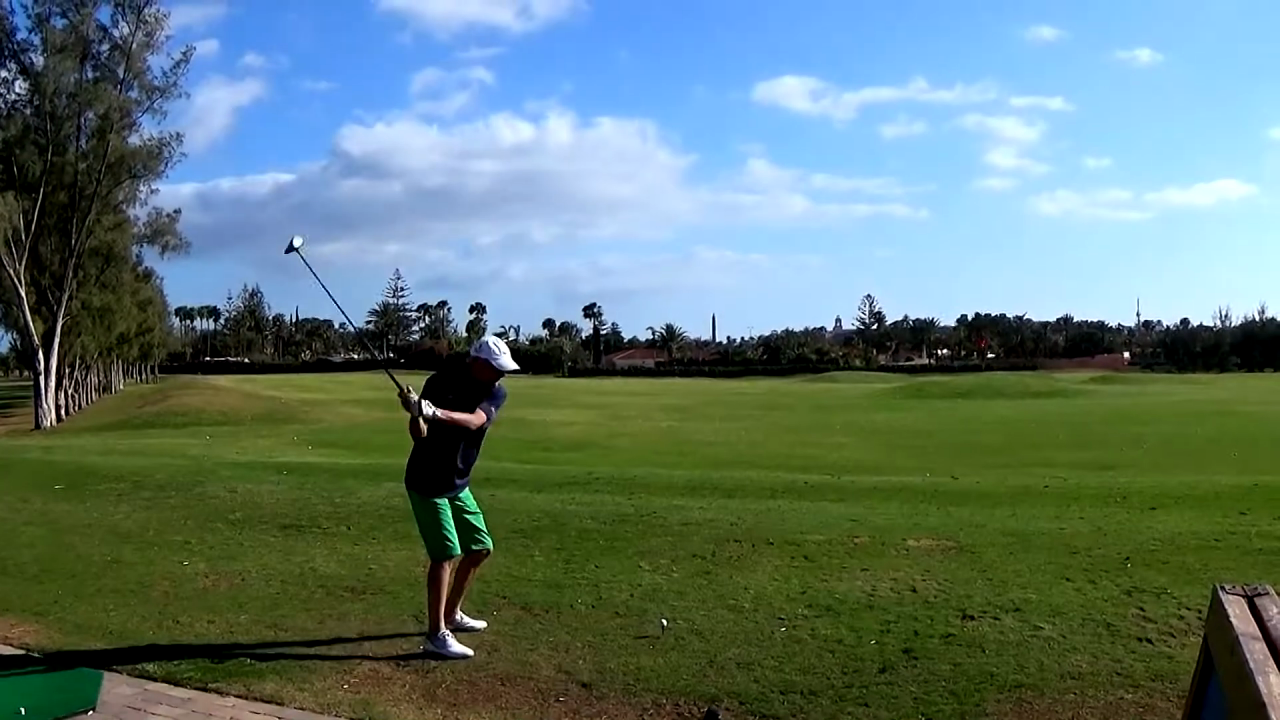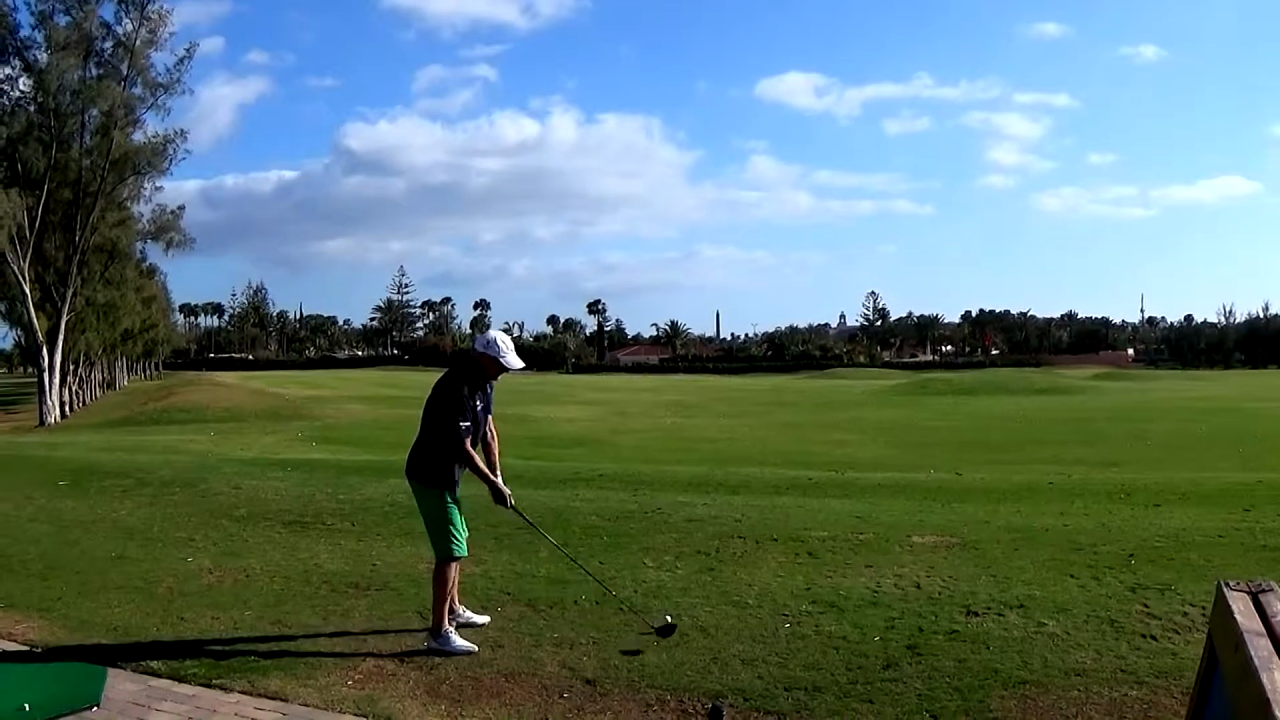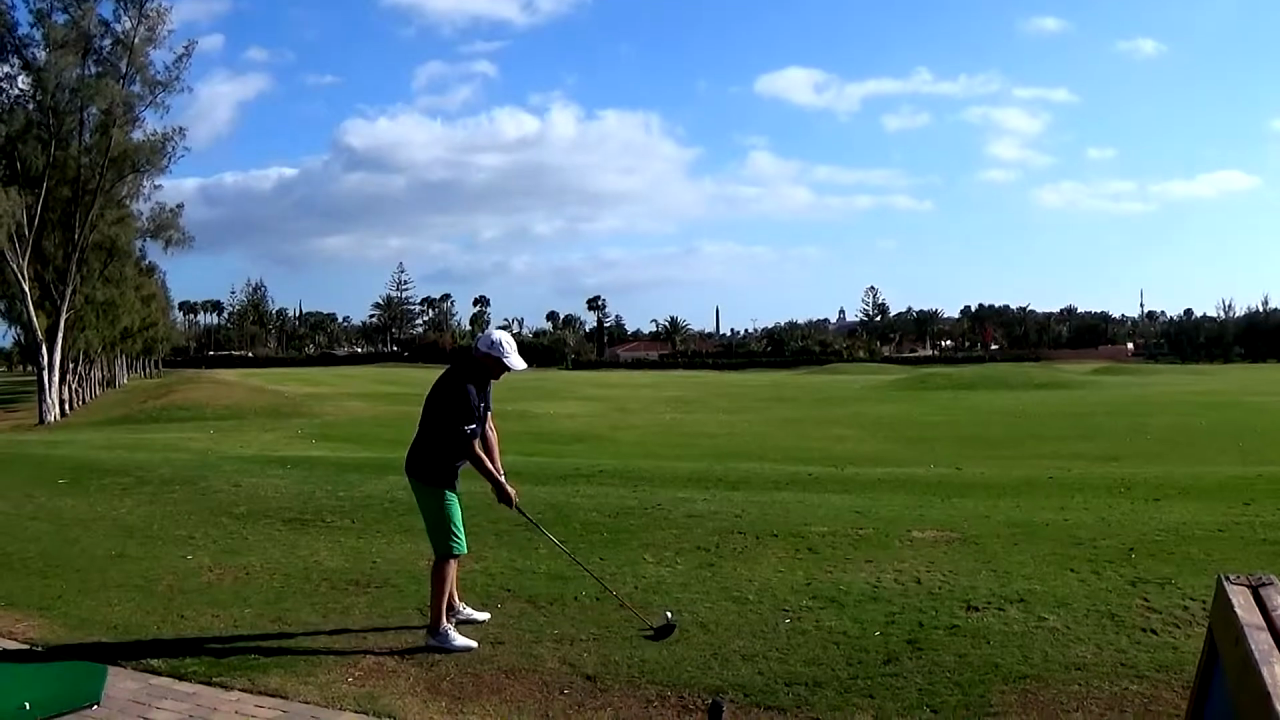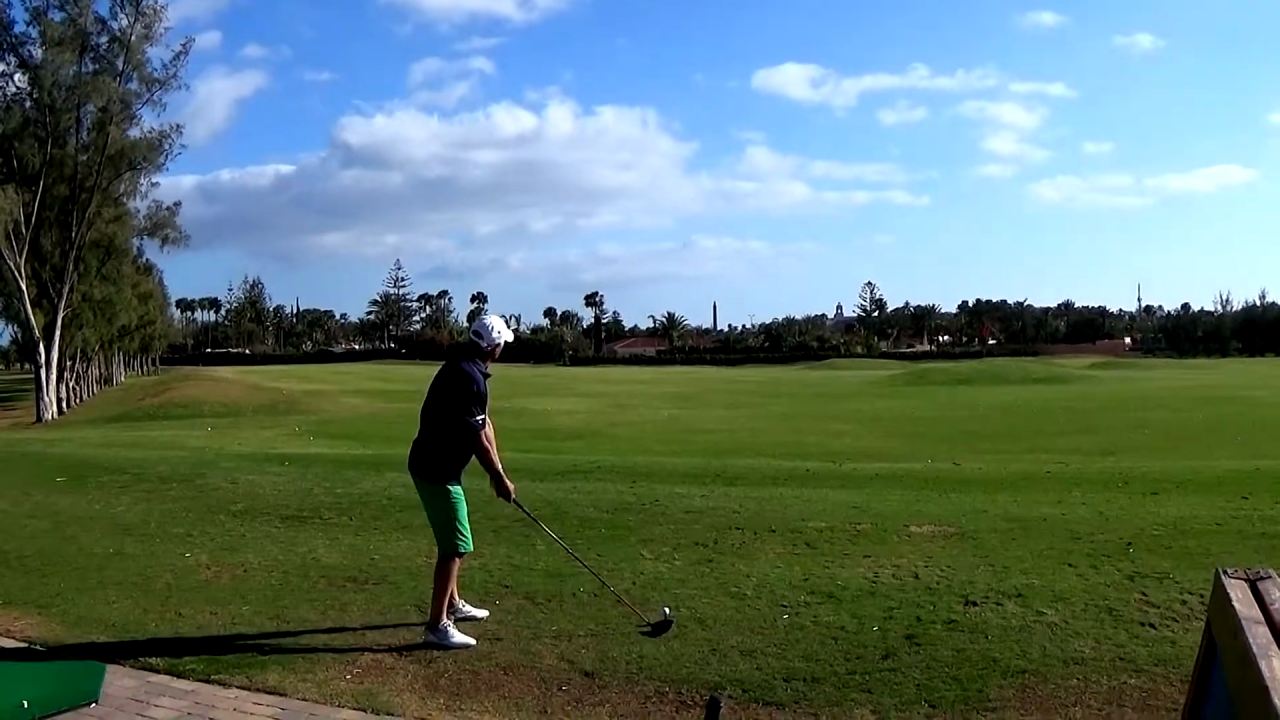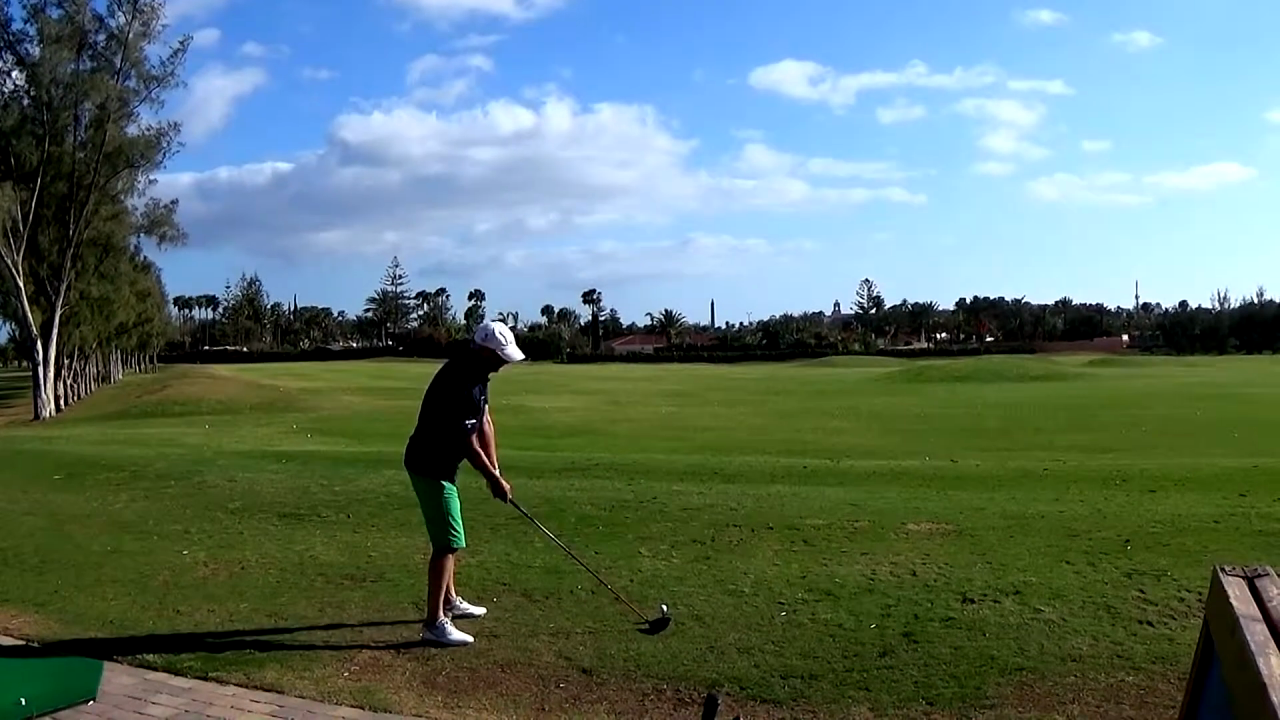
dt=0.4s
person 1, frame 1
left shoulder: (497, 393)
right shoulder: (440, 384)
left elbow: (473, 421)
right elbow: (419, 436)
left wrist: (435, 413)
right wrist: (416, 414)
left hip: (458, 484)
right hip: (428, 483)
left knee: (479, 548)
right knee: (446, 553)
left ankle: (452, 614)
right ankle: (437, 634)
person 1, frame 2
left shoulder: (483, 383)
right shoulder: (457, 389)
left elbow: (488, 431)
right elbow: (463, 450)
left wrist: (498, 477)
right wrist: (494, 485)
left hip: (442, 473)
right hip: (432, 475)
left knee: (455, 543)
right knee: (451, 550)
left ankle: (453, 609)
right ankle: (440, 631)
person 1, frame 3
left shoulder: (480, 380)
right shoulder: (461, 389)
left elbow: (487, 430)
right elbow: (472, 450)
left wrist: (501, 477)
right wrist: (500, 486)
left hip: (440, 469)
right hip: (431, 472)
left knee: (451, 542)
right knee: (450, 548)
left ankle: (453, 607)
right ankle: (438, 628)
person 1, frame 4
left shoulder: (464, 367)
right shoulder: (470, 378)
left elbow: (485, 424)
right elbow: (478, 440)
left wrist: (498, 471)
right wrist: (501, 479)
left hip: (437, 466)
right hip: (437, 470)
left knee: (452, 540)
right knee: (455, 545)
left ankle: (452, 604)
right ankle: (437, 625)
person 1, frame 5
left shoulder: (477, 370)
right shoulder: (462, 384)
left elbow: (485, 422)
right elbow: (469, 445)
left wrist: (495, 470)
right wrist: (495, 480)
left hip: (439, 462)
right hip: (430, 466)
left knee: (450, 536)
right knee: (448, 541)
left ankle: (449, 601)
right ankle: (435, 622)
